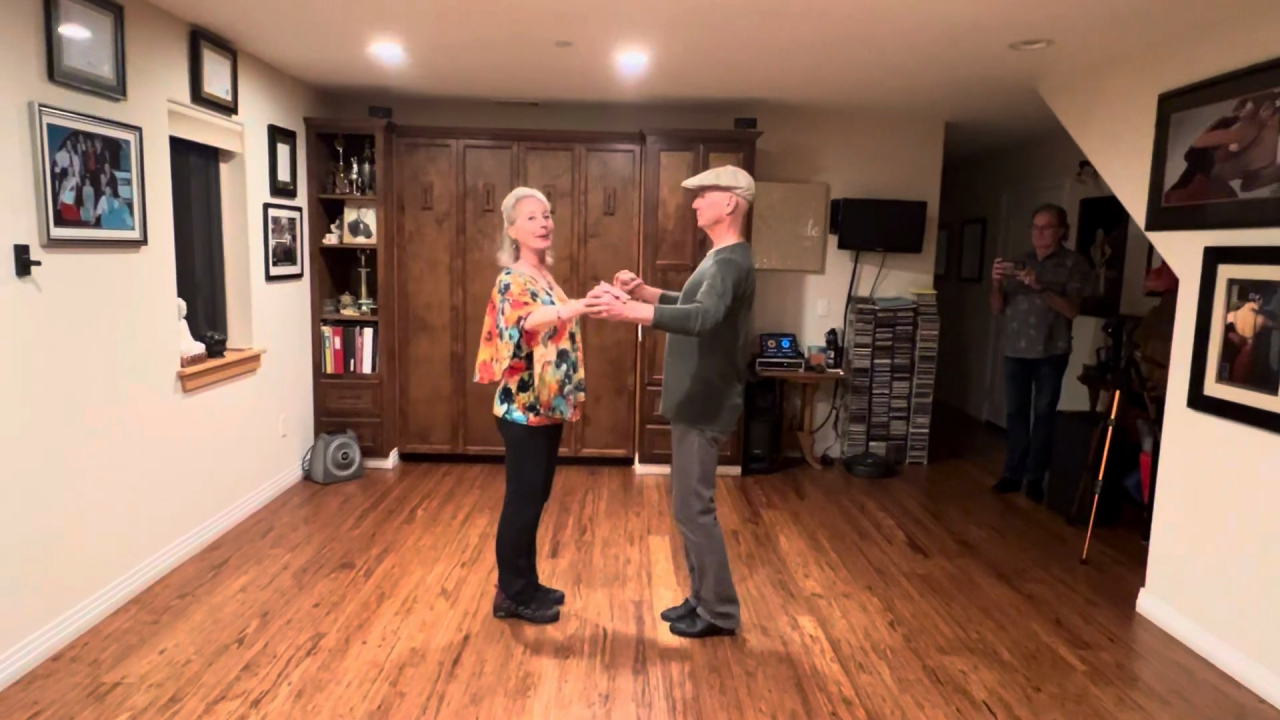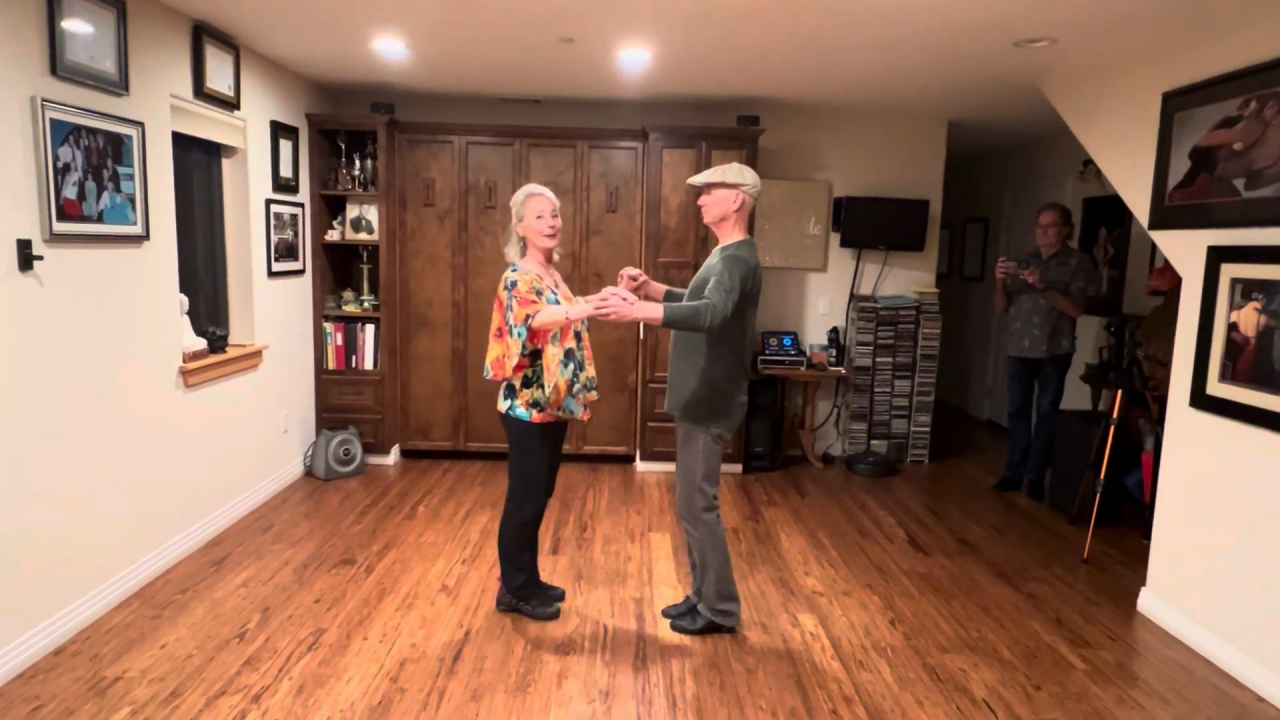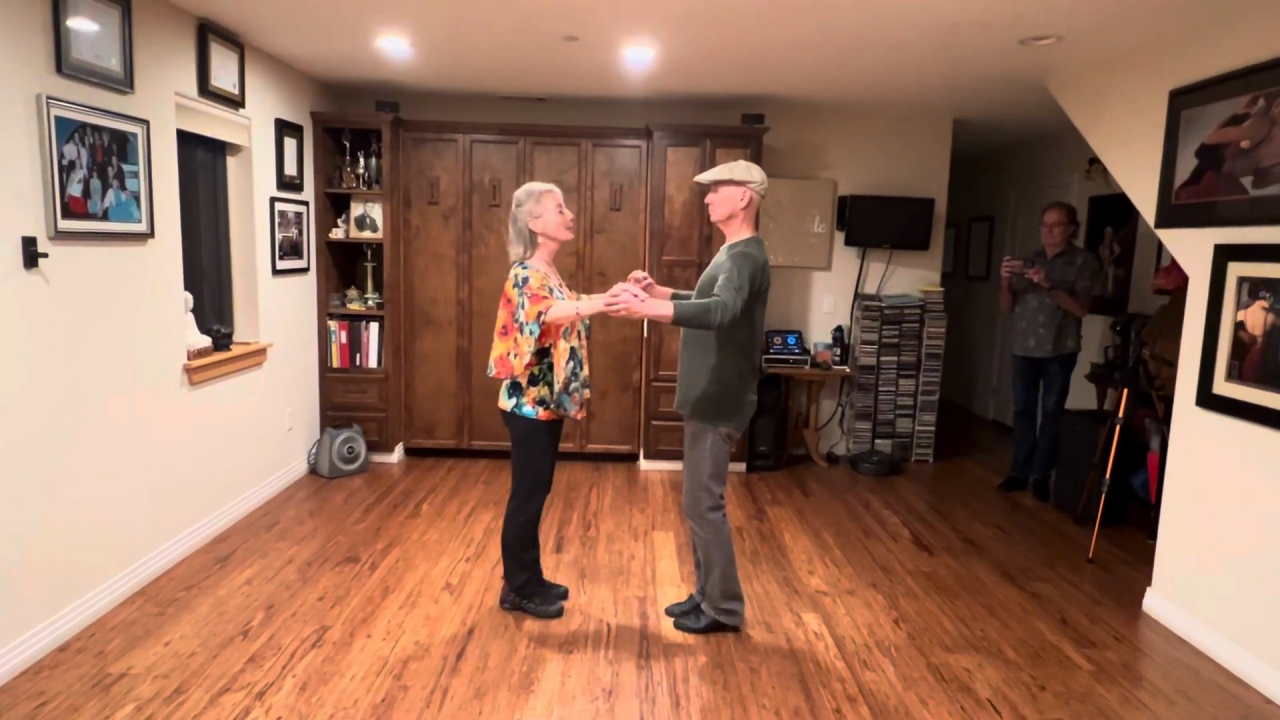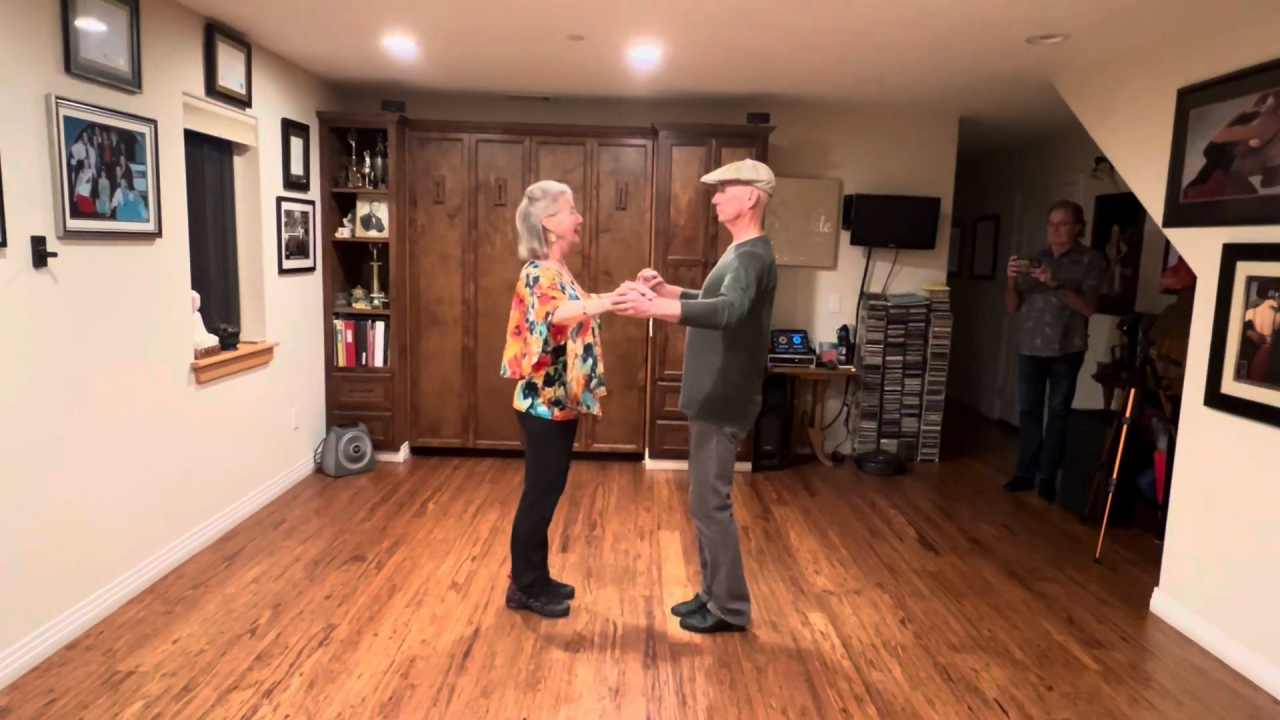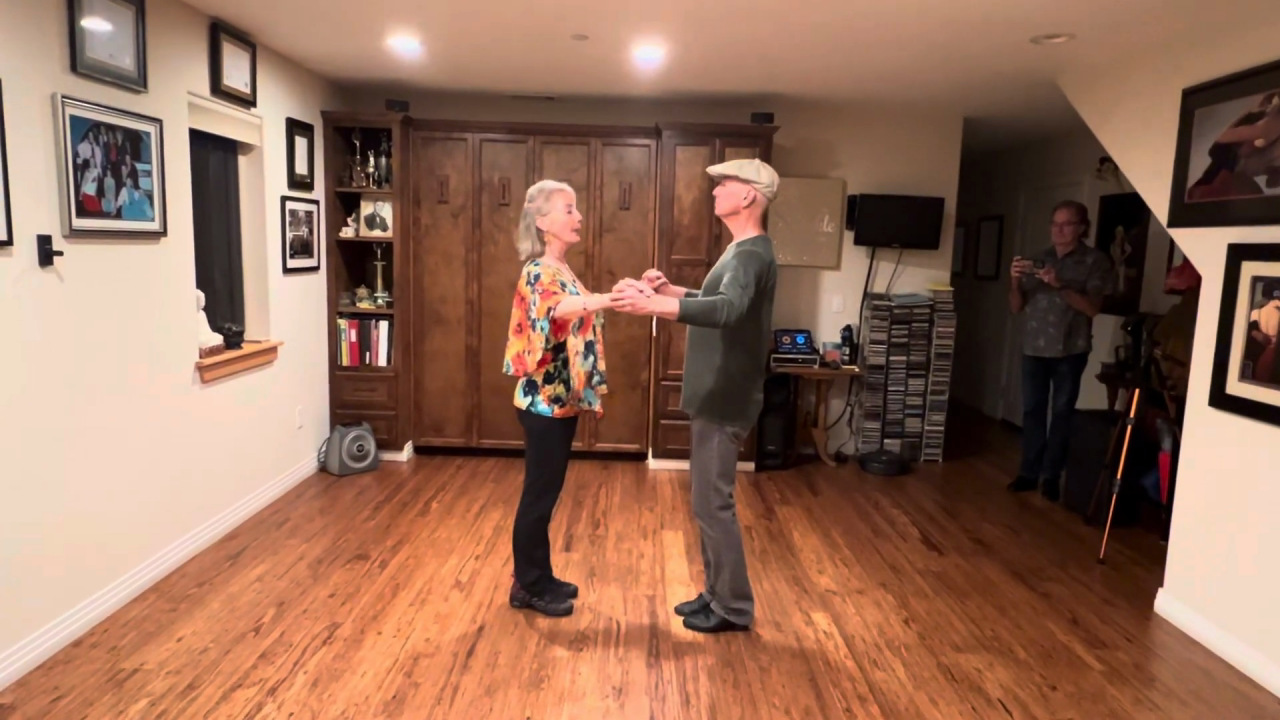
dt=1s
person 1, frame 1
left shoulder: (732, 262)
right shoulder: (721, 258)
left elbow: (702, 318)
right elbow: (688, 306)
left wrist: (628, 311)
right wrist: (643, 291)
left hip: (705, 405)
right hip: (695, 401)
left knee: (693, 508)
right knee: (689, 505)
left ankle: (720, 611)
right ankle: (703, 599)
person 1, frame 2
left shoulder: (738, 259)
right shoulder: (725, 255)
left elbow: (710, 314)
right elbow: (695, 303)
left wrist: (637, 311)
right wrist: (648, 287)
left hip: (710, 403)
right hip: (699, 399)
left knee: (697, 504)
right knee: (694, 502)
left ankle: (720, 608)
right ankle: (703, 596)
person 1, frame 3
left shoulder: (746, 257)
right shoulder: (733, 253)
left elbow: (719, 312)
right elbow: (705, 304)
left wrist: (647, 309)
right wrist: (657, 291)
left hip: (719, 402)
right hip: (708, 398)
left knee: (703, 503)
right knee: (701, 501)
left ankle: (724, 607)
right ankle: (707, 594)
person 1, frame 4
left shoulder: (753, 256)
right shoulder: (741, 252)
left elbow: (727, 311)
left wrist: (654, 309)
right wrist: (666, 290)
left hip: (724, 402)
right hip: (713, 397)
left knee: (710, 503)
right knee: (706, 500)
left ankle: (731, 607)
right ankle: (714, 594)
person 1, frame 5
left shoulder: (753, 255)
right shoulder: (742, 251)
left elbow: (726, 310)
left wrist: (652, 305)
right wrist: (670, 290)
left hip: (726, 400)
right hip: (716, 396)
left knee: (713, 502)
right knee: (709, 500)
left ankle: (734, 607)
right ankle: (718, 593)
person 2, frame 1
left shoulder: (544, 275)
right shoulder: (512, 280)
right elbow: (527, 321)
left wrist: (591, 304)
right wrist: (579, 306)
left hip: (548, 404)
right hip: (523, 407)
left knee: (536, 497)
right knee: (523, 498)
left ankle: (525, 584)
right ankle: (512, 594)
person 2, frame 2
left shoulder: (551, 273)
right shoulder: (518, 277)
right elbow: (533, 319)
left wrist: (599, 300)
right wrist: (586, 308)
left hip: (553, 403)
right hip: (528, 405)
left knee: (540, 494)
right knee: (525, 496)
left ankle: (528, 580)
right ankle: (514, 589)
person 2, frame 3
left shoulder: (548, 272)
right shoulder: (526, 274)
left elbow: (567, 313)
right elbow: (544, 315)
left wrist: (609, 297)
right wrist: (600, 303)
left hip: (548, 400)
right hip: (529, 402)
left knee: (536, 493)
right knee: (527, 494)
left ankle: (529, 579)
right ankle: (517, 588)
person 2, frame 4
left shoulder: (559, 271)
right shoulder: (538, 273)
left elbow: (578, 314)
right elbow: (554, 315)
left wrist: (617, 296)
right wrist: (608, 301)
left hip: (561, 400)
right hip: (544, 402)
left knee: (548, 492)
right knee: (540, 493)
left ankle: (535, 579)
right ankle: (524, 587)
person 2, frame 5
left shoulder: (562, 270)
right shoulder: (538, 272)
left elbow: (579, 315)
right elbow: (555, 311)
left wrist: (618, 296)
right wrist: (606, 299)
left hip: (563, 398)
right hip: (544, 400)
left knee: (548, 491)
right knee: (539, 492)
left ankle: (538, 577)
right ankle: (527, 586)
person 3, frame 1
left shoulder: (1074, 264)
right shoulder: (1019, 262)
left elbow: (1071, 309)
right elbow: (997, 308)
left wrist: (1040, 287)
right wrist: (996, 283)
left hip: (1050, 352)
right hip: (1015, 350)
left knee: (1044, 414)
right knee: (1015, 412)
left ankle: (1035, 478)
right ankle: (1013, 473)
person 3, frame 2
left shoulder: (1078, 263)
right shoulder: (1022, 261)
left elbow: (1076, 309)
right elbow: (1001, 307)
left wrist: (1043, 287)
right wrist: (1000, 282)
left hip: (1054, 351)
right hip: (1019, 348)
left knee: (1046, 413)
right knee: (1017, 411)
left ankle: (1035, 476)
right ankle: (1013, 472)
person 3, frame 3
left shoulder: (1084, 262)
right shoulder: (1029, 260)
left elbow: (1081, 308)
right elbow: (1007, 306)
left wrist: (1049, 285)
right wrist: (1006, 281)
left hip: (1059, 350)
right hip: (1024, 347)
left knee: (1051, 412)
right knee: (1023, 410)
left ankle: (1041, 476)
right ankle: (1019, 472)
person 3, frame 4
left shoulder: (1091, 261)
right shoulder: (1035, 259)
left elbow: (1088, 307)
right elbow: (1013, 306)
left wrist: (1056, 284)
right wrist: (1012, 281)
left hip: (1066, 349)
right hip: (1030, 347)
left knee: (1058, 412)
right knee: (1029, 410)
left ankle: (1048, 476)
right ankle: (1025, 472)
person 3, frame 5
left shoulder: (1095, 261)
right shoulder: (1038, 259)
left elbow: (1092, 307)
right elbow: (1016, 306)
left wrist: (1060, 285)
right wrist: (1015, 281)
left hip: (1070, 350)
right hip: (1034, 347)
left knee: (1062, 413)
right knee: (1032, 410)
left ankle: (1051, 476)
right ankle: (1029, 472)
